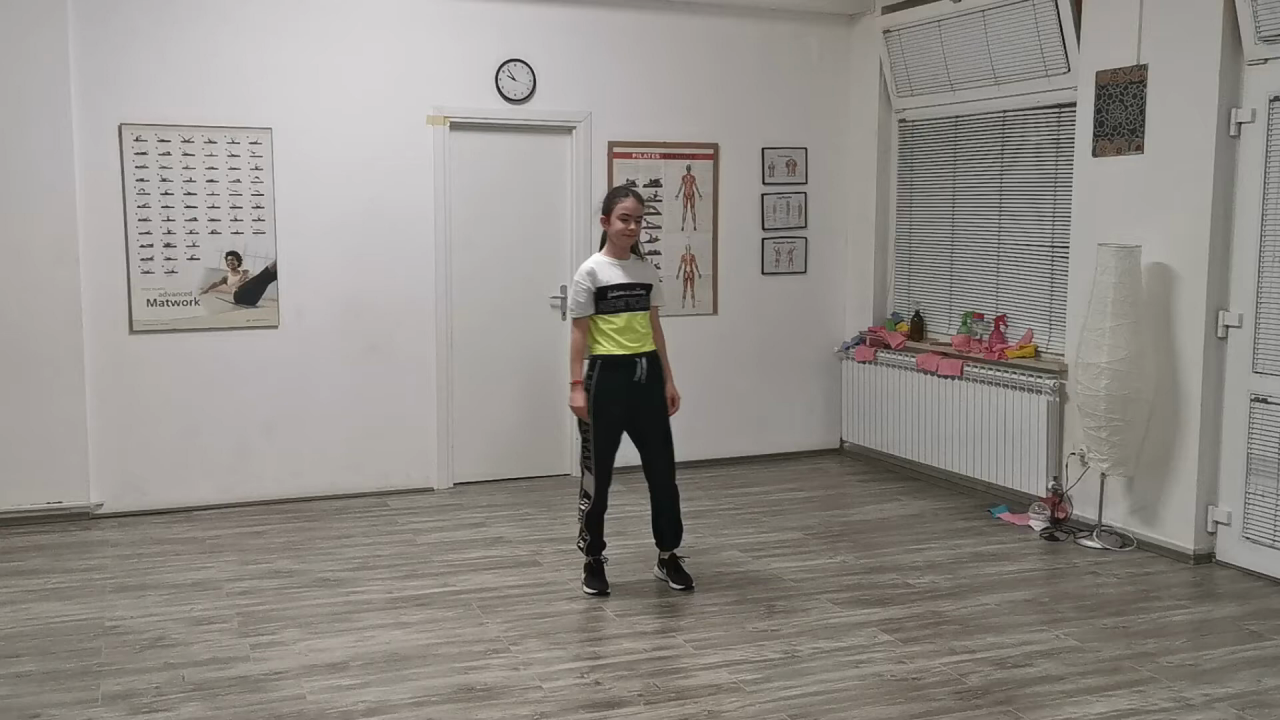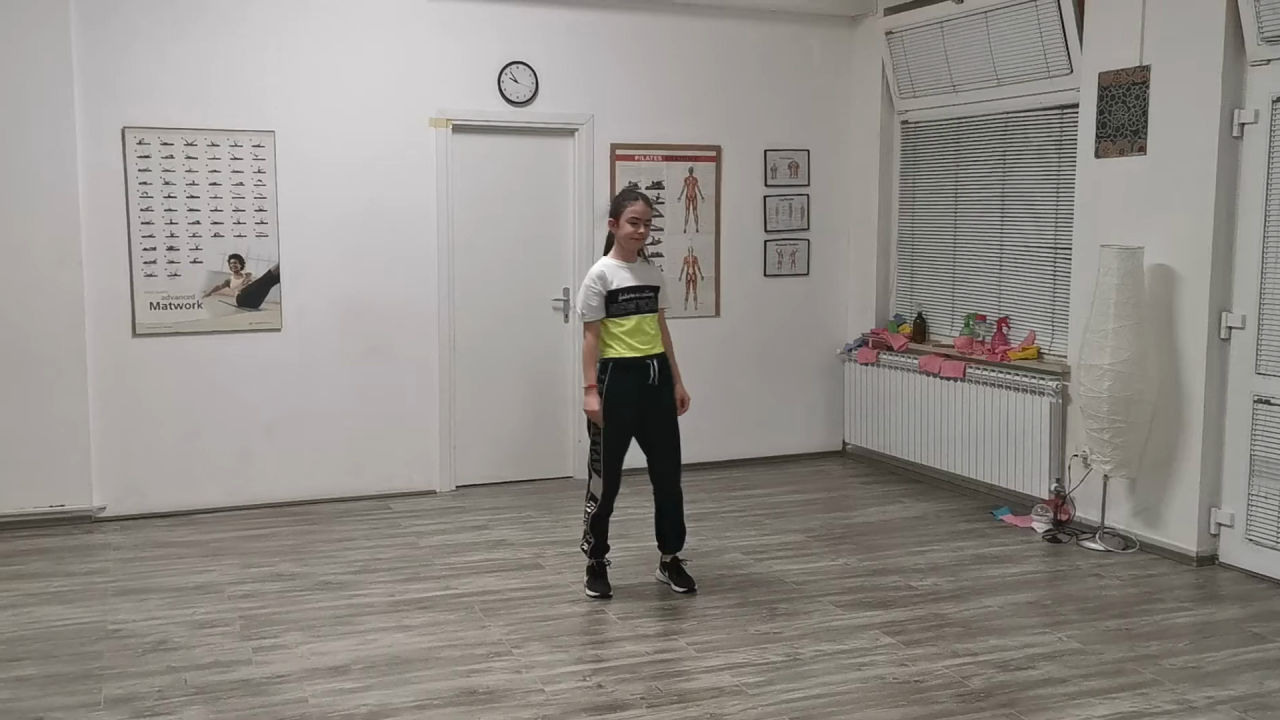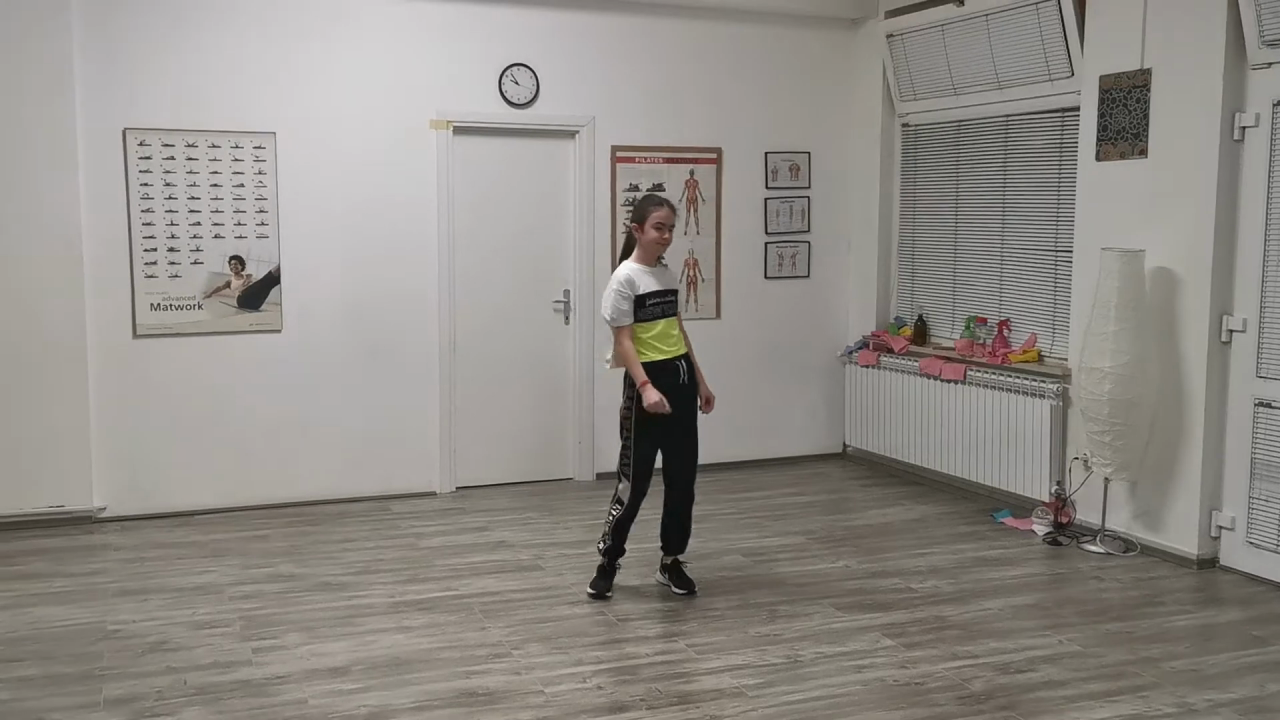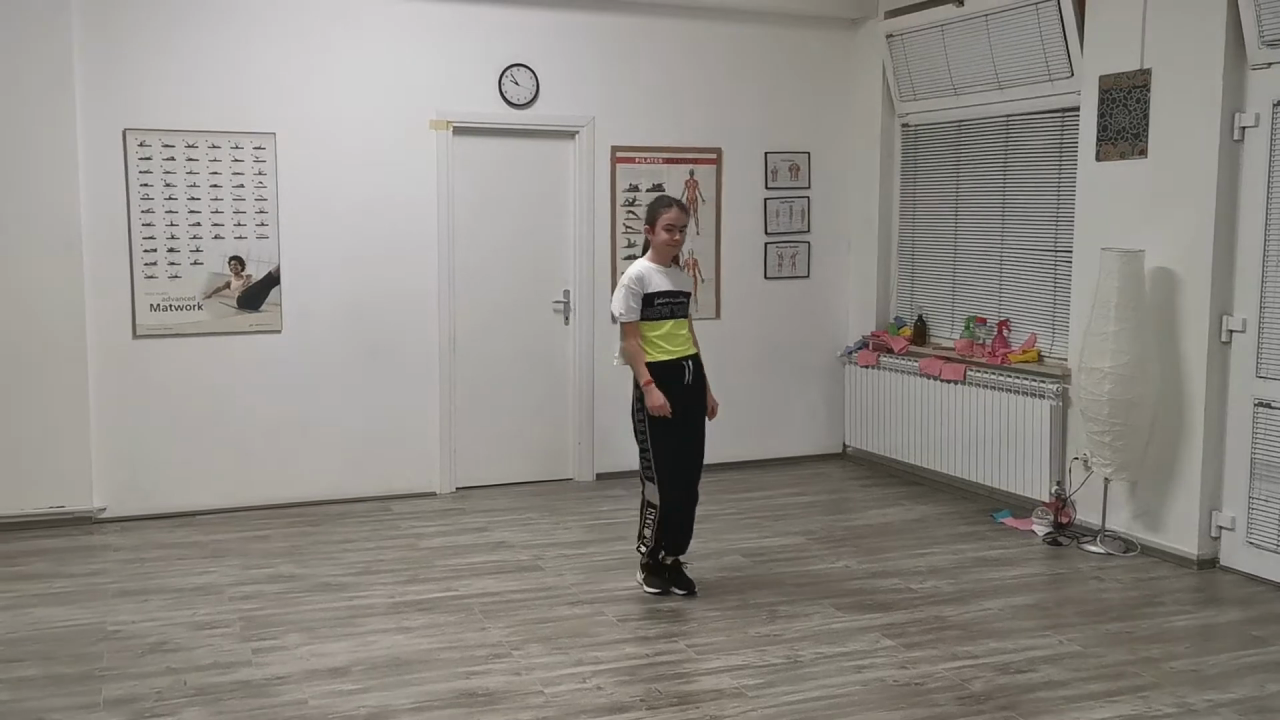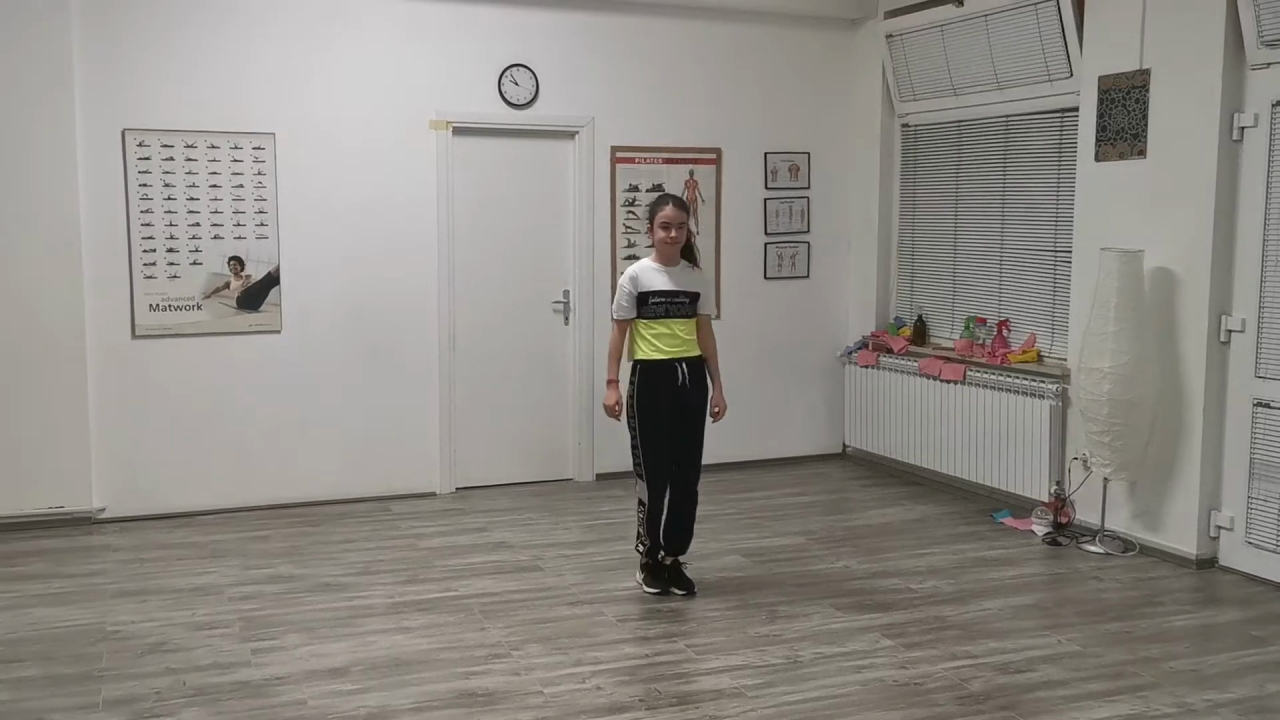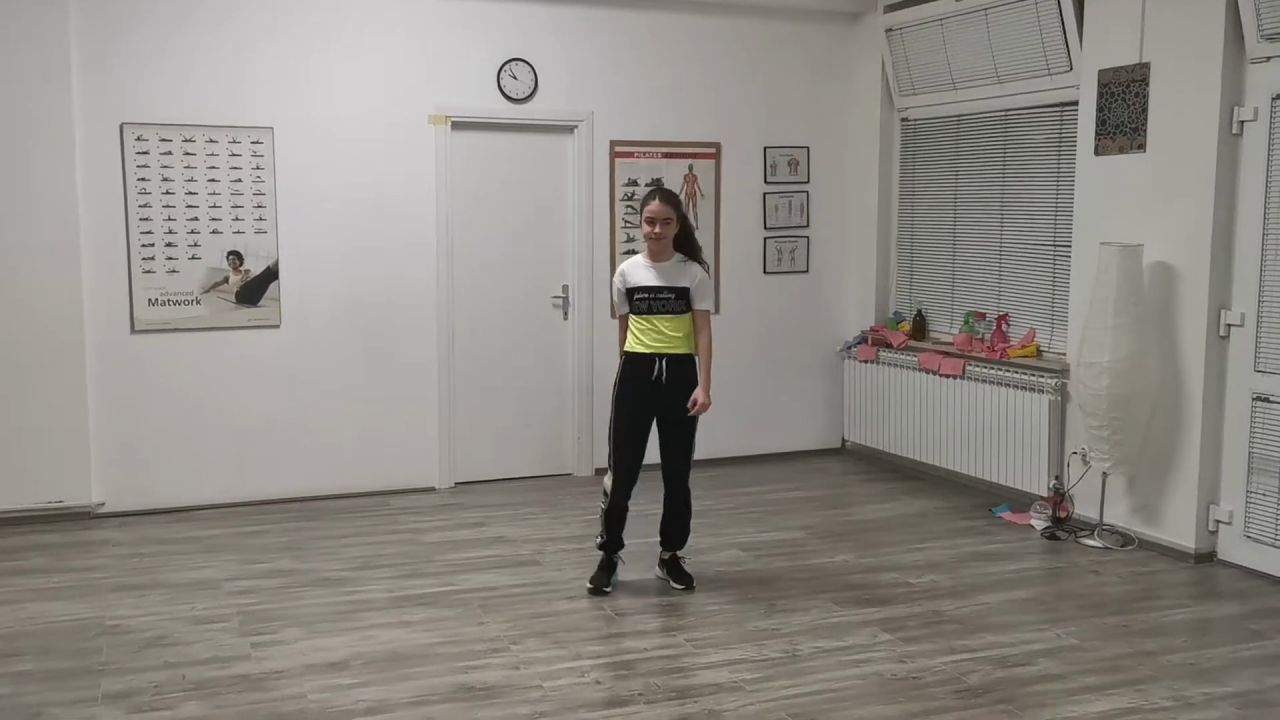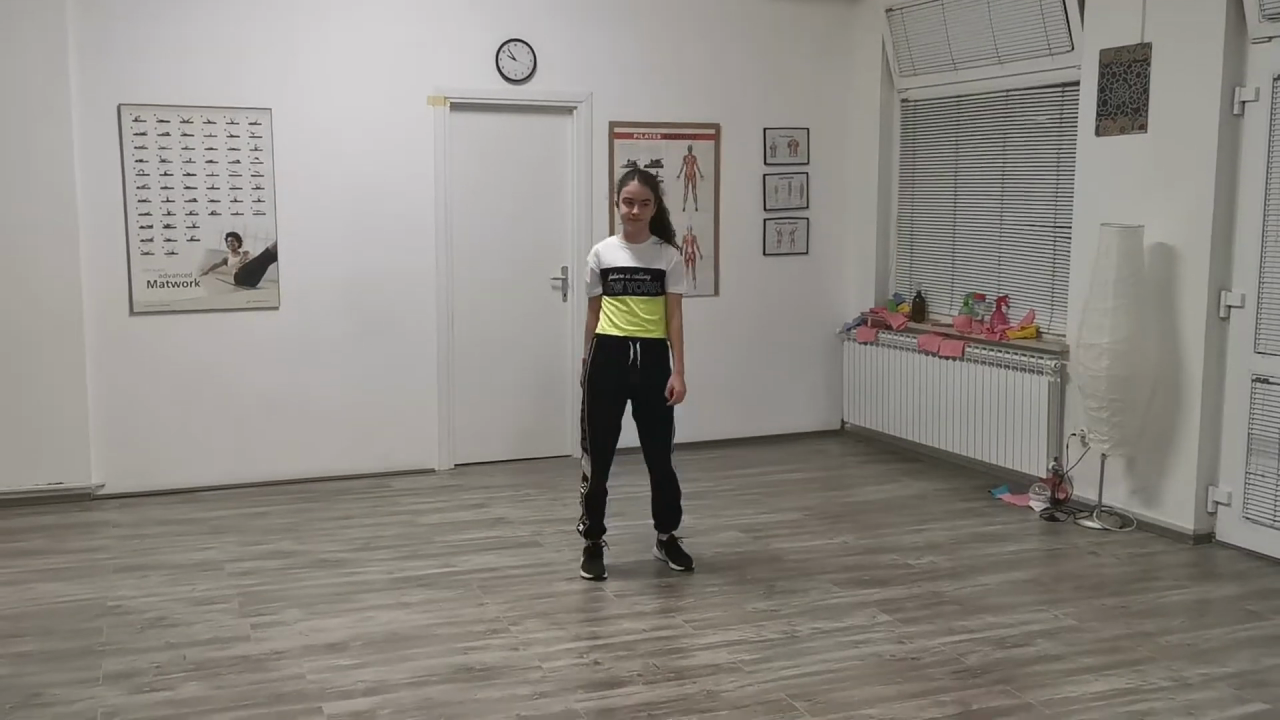
dt=0.3s
person 1, frame 1
left shoulder: (647, 271)
right shoulder: (591, 272)
left elbow: (654, 328)
right elbow: (580, 332)
left wrist: (668, 380)
right wrist: (577, 385)
left hip: (646, 374)
right hip: (607, 375)
left knee: (662, 468)
right knee: (598, 472)
left ankle: (668, 556)
right ankle: (593, 560)
person 1, frame 2
left shoulder: (653, 273)
right shoulder: (600, 274)
right elbow: (592, 336)
left wrist: (677, 381)
right wrist: (591, 389)
left hip: (656, 376)
right hip: (618, 378)
left knee: (668, 471)
right knee: (606, 475)
left ankle: (670, 559)
right ankle: (595, 563)
person 1, frame 3
left shoulder: (668, 275)
right shoulder: (624, 279)
right elbow: (624, 341)
left wrist: (700, 381)
right wrist: (645, 387)
left hip: (681, 378)
right hip: (646, 381)
left knee: (683, 475)
right knee: (635, 477)
left ankle: (671, 560)
right ankle: (607, 561)
person 1, frame 4
left shoulder: (683, 277)
right shoulder: (636, 277)
right elbow: (630, 338)
left wrist: (705, 387)
right wrist: (648, 387)
left hip: (689, 377)
right hip: (655, 381)
left knee: (688, 475)
right knee: (660, 476)
left ankle: (673, 559)
right ankle: (650, 561)
person 1, frame 5
left shoulder: (696, 278)
right shoulder: (635, 276)
left elbow: (705, 334)
right elbow: (620, 332)
left wrist: (717, 386)
right wrist: (612, 384)
left hip: (691, 379)
right hip: (651, 379)
left knee: (687, 475)
right knee: (652, 474)
left ankle: (673, 559)
right ankle: (650, 560)
person 1, frame 6
left shoulder: (694, 272)
right shoulder: (627, 271)
left elbow: (703, 331)
right elbow: (624, 327)
left wrist: (704, 385)
right wrist: (618, 377)
left hip: (679, 374)
right hip: (636, 372)
left knee: (677, 471)
right knee: (622, 467)
left ankle: (670, 555)
right ankle: (609, 555)
person 1, frame 7
left shoulder: (668, 256)
right shoulder: (602, 253)
left elbow: (674, 316)
right elbow: (593, 311)
left wrist: (678, 370)
right wrist: (587, 360)
left hip: (653, 357)
right hip: (609, 356)
left knee: (659, 453)
right knee: (598, 453)
left ankle: (666, 537)
right ankle: (592, 543)
